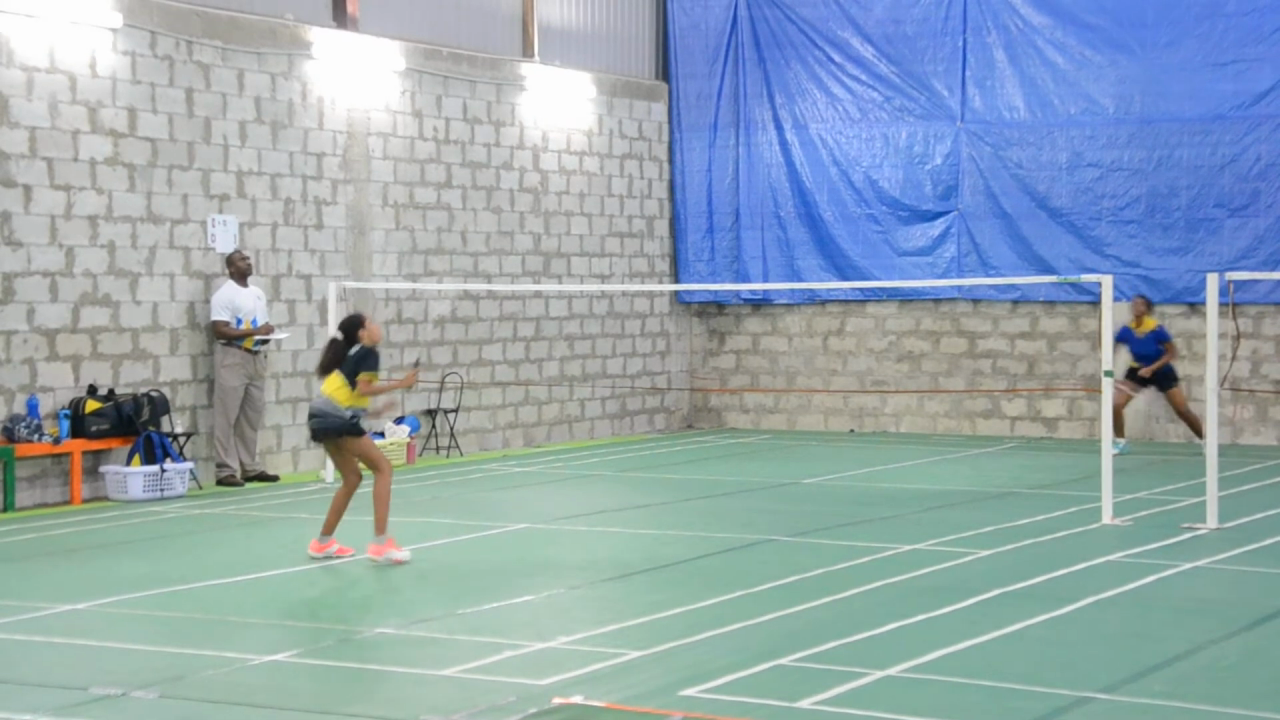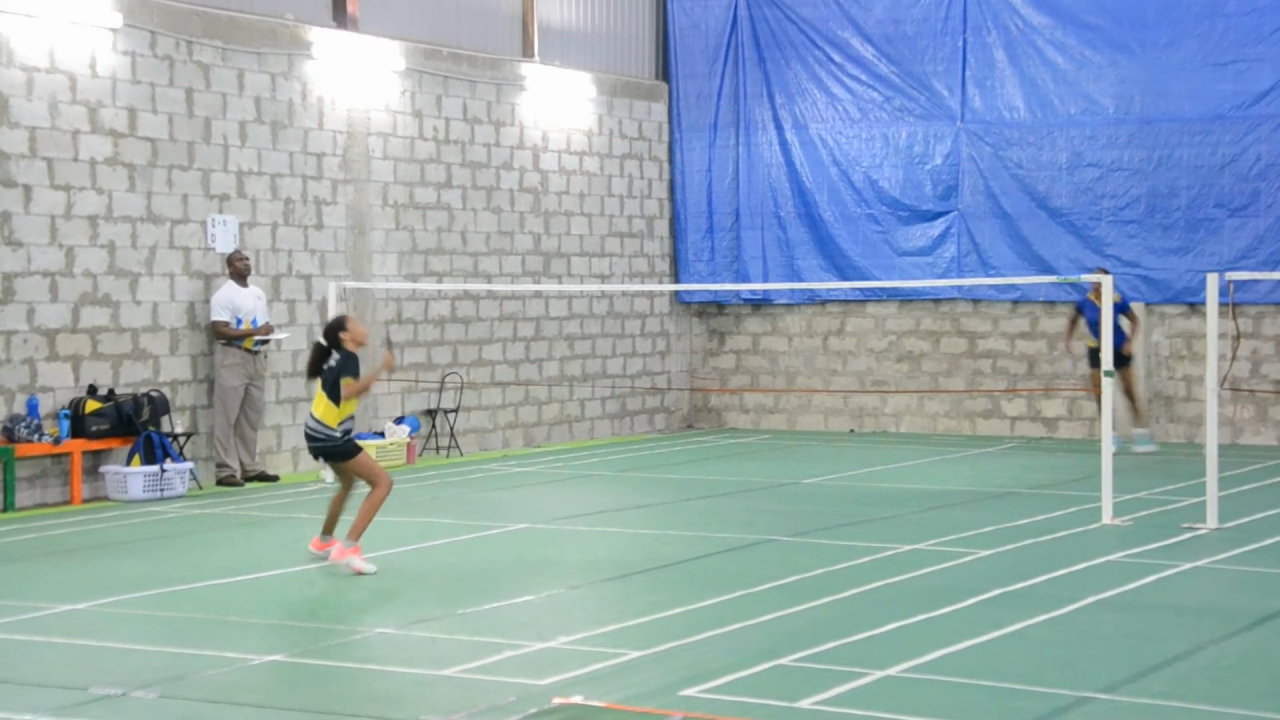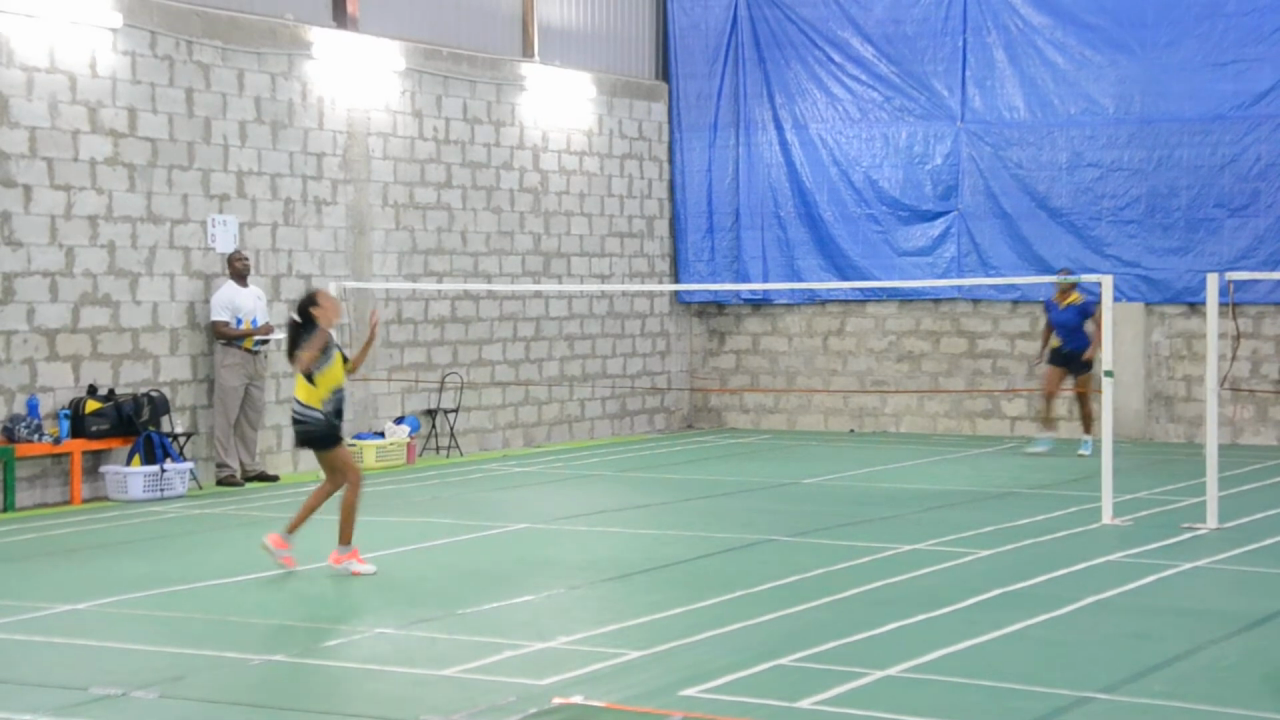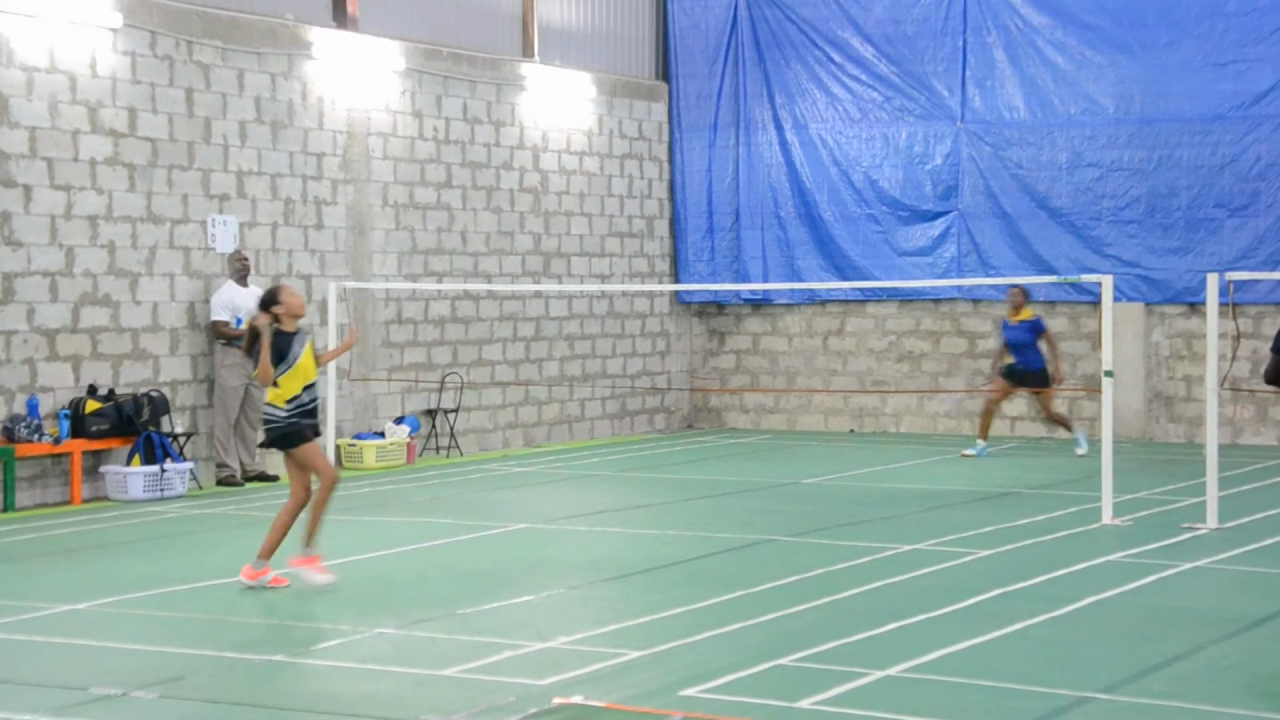
dt=0.2s
person 1, frame 1
left shoulder: (346, 355)
right shoulder: (368, 352)
right elbow: (362, 390)
left wrist: (372, 411)
right wrist: (399, 384)
left hip: (322, 418)
right hip: (338, 418)
left knee: (352, 478)
right knee: (383, 468)
left ankle: (323, 542)
right ankle: (381, 543)
person 1, frame 2
left shoulder: (336, 358)
right shoulder: (348, 358)
right elbow: (349, 392)
left wrist: (378, 372)
right wrist: (380, 369)
left hip: (321, 434)
right hip: (331, 438)
left knee: (347, 482)
right knee: (382, 482)
left ankle: (323, 541)
right ankle: (348, 548)
person 1, frame 3
left shoulder: (328, 341)
right shoulder: (315, 338)
left elbow: (350, 368)
right elbow: (301, 364)
left wrist: (370, 338)
right wrist: (325, 330)
left hip: (317, 420)
right hip: (316, 422)
left knee: (335, 481)
right knee: (353, 478)
left ankle: (283, 538)
right ankle: (344, 553)
person 1, frame 4
left shoulder: (301, 337)
right shoulder: (274, 340)
left elbow: (314, 363)
right elbow: (264, 379)
left wrist: (347, 344)
right wrist: (265, 334)
left hip: (300, 422)
right hip: (285, 423)
left knee: (300, 495)
right knee: (329, 476)
left ankle: (258, 568)
right ankle: (306, 555)
person 2, frame 1
left shoulder: (258, 293)
right shoulder: (224, 295)
right elbow: (220, 331)
left wrist: (267, 332)
right wrist: (253, 332)
left hip: (256, 357)
right hip: (232, 358)
left knee: (252, 416)
right knee: (227, 417)
left ankle: (251, 467)
right ankle: (225, 471)
person 2, frame 2
left shoulder: (258, 293)
right shoulder: (224, 295)
right elbow: (219, 331)
left wrist: (267, 332)
right wrist: (253, 332)
left hip: (256, 357)
right hip: (232, 358)
left knee: (252, 416)
right knee: (227, 417)
left ankle: (250, 467)
right ankle: (225, 471)
person 2, frame 3
left shoulder: (259, 293)
right shoulder: (224, 295)
right elbow: (219, 331)
left wrist: (267, 332)
right wrist: (253, 332)
left hip: (256, 357)
right hip: (232, 358)
left knee: (252, 416)
right knee: (227, 417)
left ankle: (251, 467)
right ankle: (225, 471)
person 2, frame 4
left shoulder: (259, 293)
right shoulder: (224, 294)
right elbow: (219, 331)
right hip: (232, 358)
left knee: (252, 416)
right knee: (227, 417)
left ankle: (251, 467)
right ankle: (226, 471)
person 3, frame 1
left shoulder: (1156, 329)
right shoulder: (1126, 331)
left elbow: (1171, 352)
left wrist: (1151, 368)
left hip: (1161, 372)
right hip: (1136, 371)
left knee: (1183, 411)
right knee: (1117, 405)
right ankle: (1120, 442)
person 3, frame 2
left shoulder: (1117, 301)
right shoulder: (1084, 302)
left elbow: (1134, 321)
right elbow: (1073, 320)
left wrist: (1130, 342)
right wrist: (1068, 341)
left hip: (1119, 350)
right hip: (1097, 351)
left knee: (1129, 392)
right knee: (1100, 396)
left ankle: (1141, 433)
person 3, frame 3
left shoulder: (1082, 304)
right shoulder: (1051, 304)
left elbow: (1099, 326)
left wrist: (1093, 348)
right wrist: (1042, 349)
left hip: (1080, 354)
right hip: (1059, 352)
left knee: (1083, 399)
right knee: (1048, 394)
left ankle: (1087, 440)
right ankle: (1045, 439)
person 3, frame 4
left shoulder: (1033, 320)
right shoulder: (1006, 322)
left elbow: (1051, 343)
left wrist: (1057, 368)
right wrist: (994, 366)
left hip: (1035, 370)
right hip: (1015, 369)
left knee: (1049, 414)
right knee: (990, 402)
left ankle: (1077, 436)
right ankle: (981, 445)
